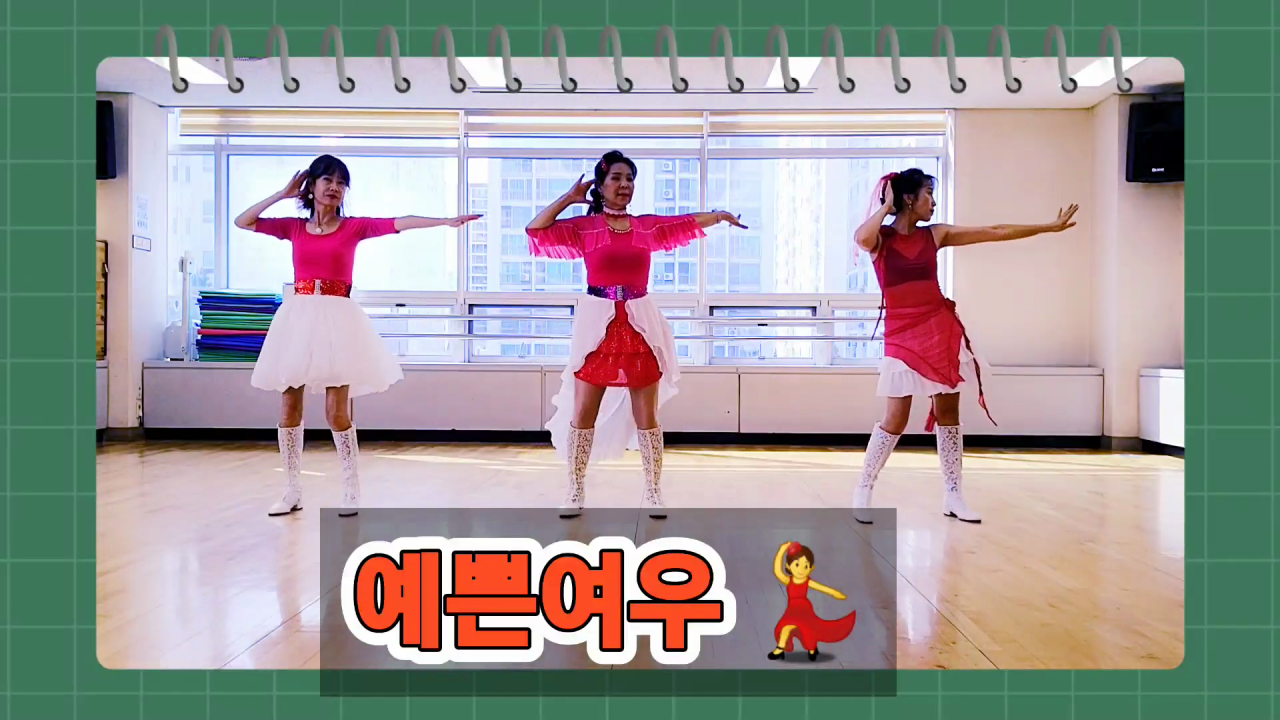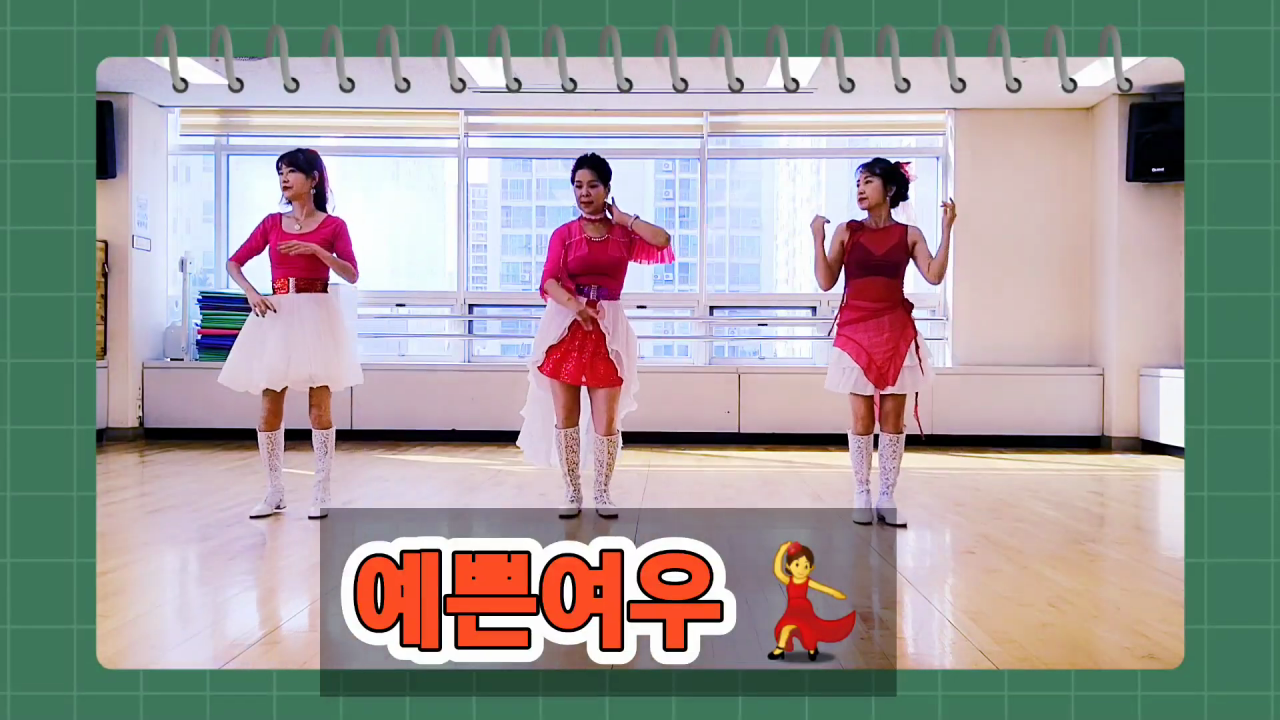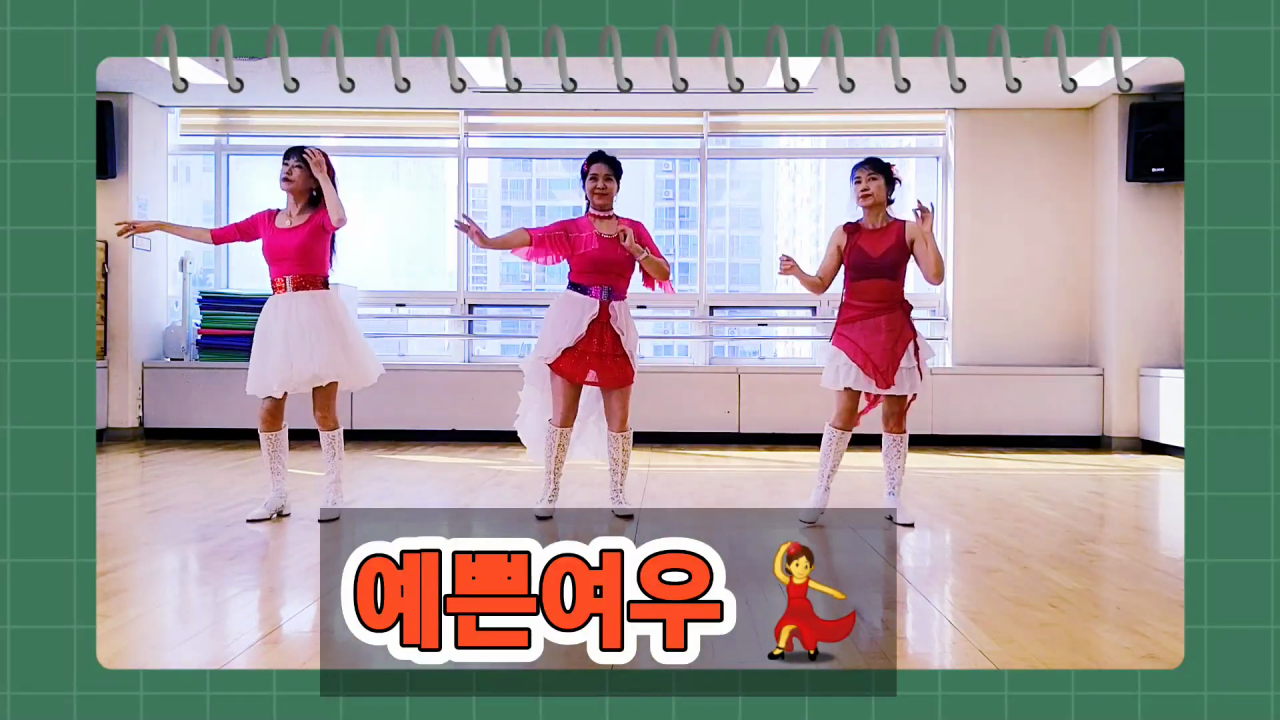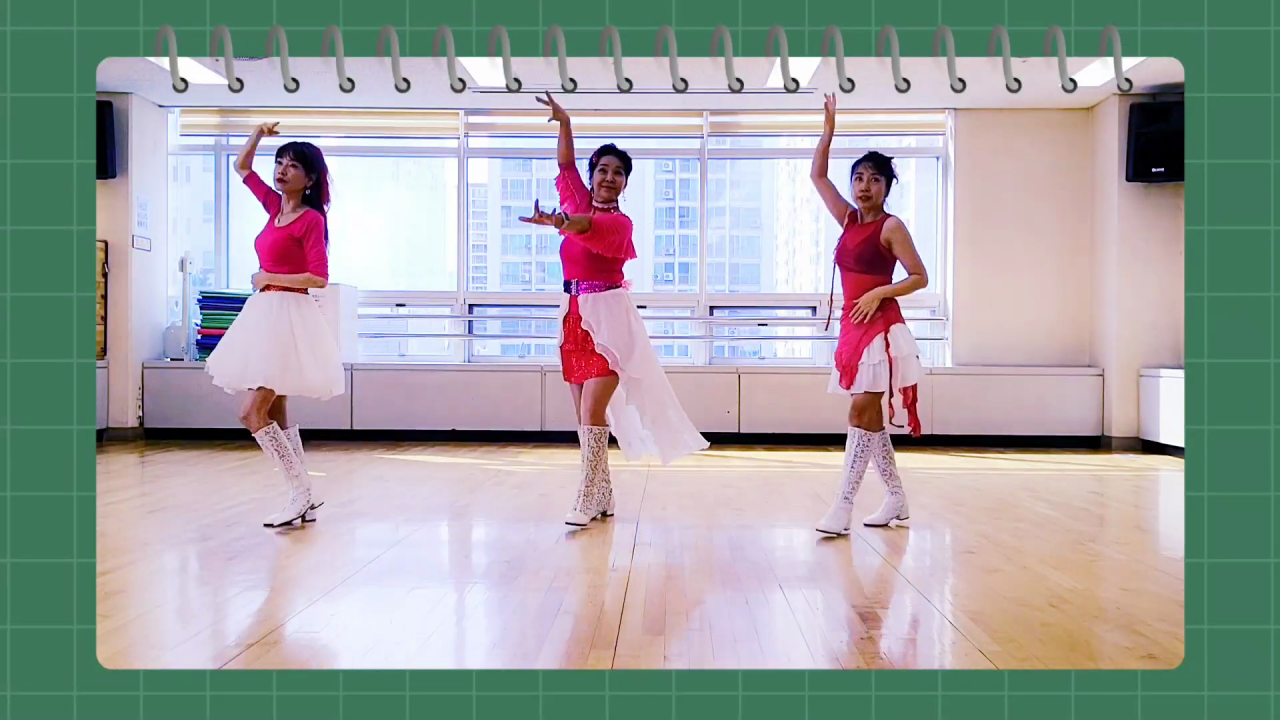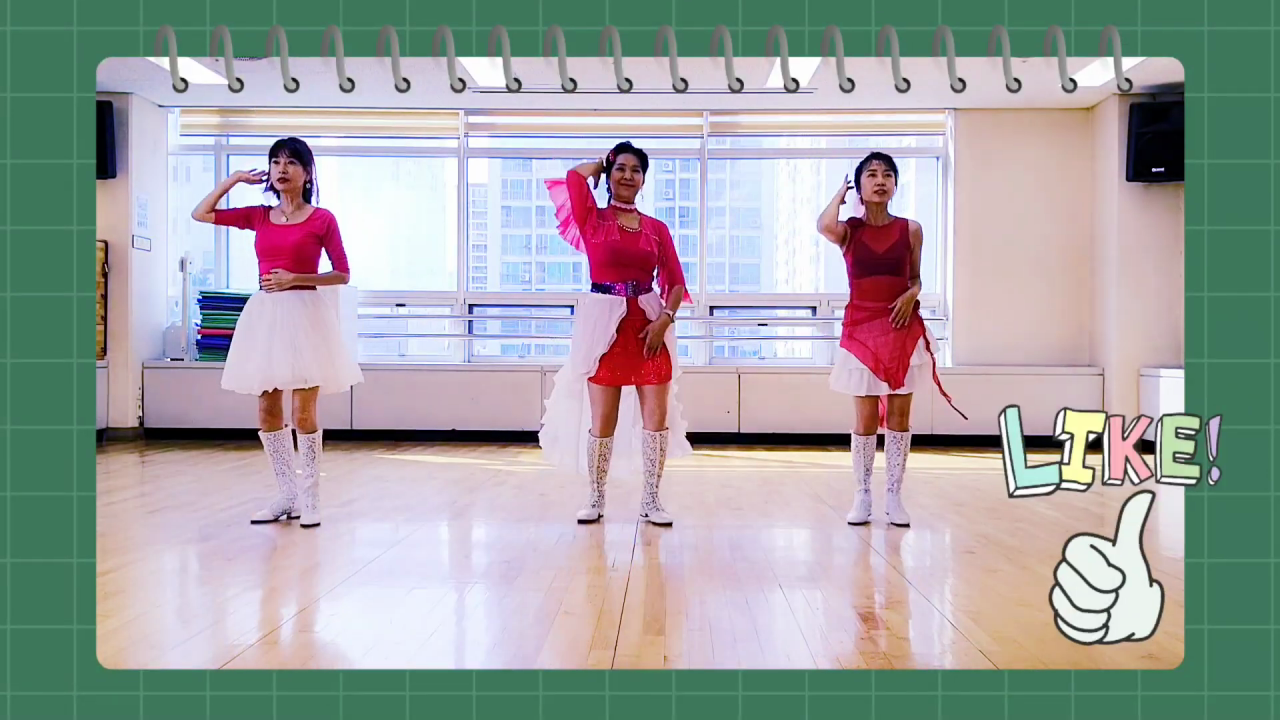
dt=1s
person 1, frame 1
left shoulder: (649, 226)
right shoulder: (583, 228)
left elbow: (690, 222)
right elbow: (535, 229)
left wrist: (722, 214)
right wrist: (569, 198)
left hip: (640, 324)
right hip: (598, 324)
left knee: (646, 416)
right knee: (582, 414)
left ankle: (653, 492)
right ankle: (575, 492)
person 1, frame 2
left shoulder: (627, 233)
right shoulder: (564, 234)
left elbow: (663, 243)
right elbow: (551, 281)
left wrist: (624, 218)
right wrist: (578, 307)
left hip: (610, 328)
right hip: (566, 327)
left knee: (606, 420)
right knee: (566, 416)
left ankle: (602, 491)
right ankle: (572, 491)
person 1, frame 3
left shoulder: (634, 229)
right shoulder: (568, 228)
left elbow: (662, 273)
right elbow: (531, 239)
left wrist: (634, 250)
right wrist: (489, 242)
left hip: (613, 327)
right hip: (570, 323)
left knee: (618, 419)
right knee: (562, 414)
left ankle: (617, 492)
right ankle: (550, 492)
person 1, frame 4
left shoulder: (620, 221)
right shoulder: (580, 205)
left elbow: (588, 227)
right elbow: (565, 166)
left wrist: (558, 221)
right wrist: (563, 123)
left hip: (608, 319)
right hip: (576, 318)
left knee: (592, 413)
right knee: (587, 417)
left ankle: (586, 500)
right ankle: (604, 495)
person 1, frame 5
left shoulder: (656, 228)
right shoulder: (592, 217)
left elbow: (673, 281)
right elbow: (573, 180)
left wrist: (666, 318)
right wrist: (600, 164)
left hip: (648, 321)
right hip: (604, 320)
left knee: (657, 417)
right knee: (602, 420)
left ankle: (651, 499)
right ankle: (596, 497)
person 2, frame 1
left shoulder: (935, 235)
right shoulder: (880, 238)
left elbow: (994, 233)
right elbow: (861, 238)
left wrist: (1050, 226)
right wrist: (886, 206)
left hip: (943, 332)
right hip: (904, 337)
left knee: (948, 416)
right knee: (895, 420)
left ankle: (953, 495)
right ankle: (864, 489)
person 2, frame 2
left shoulder: (909, 234)
right shoulder: (847, 230)
left elbow: (934, 276)
right elbow: (825, 282)
left wrist: (946, 228)
right wrist: (818, 239)
left hip: (896, 330)
right hip: (855, 331)
left knee: (893, 418)
right knee: (862, 419)
left ankle: (887, 496)
right ankle: (862, 491)
person 2, frame 3
left shoulder: (907, 230)
right shoulder: (844, 234)
left elbow: (935, 277)
right elbow: (820, 284)
left wrist: (927, 231)
right wrist: (796, 273)
left hip: (895, 330)
right hip: (851, 330)
left knee: (895, 418)
right knee: (844, 415)
left ankle: (893, 497)
right ankle: (821, 490)
person 2, frame 4
left shoulder: (891, 226)
right shoulder: (848, 220)
left elbow: (919, 278)
right elbow: (818, 176)
left wrist: (880, 292)
right wrist: (828, 126)
left hip: (881, 331)
right hip: (854, 330)
left knee: (861, 416)
right knee: (868, 420)
left ankle: (843, 506)
right ankle: (895, 498)
person 2, frame 5
left shoulder: (911, 229)
right shoulder: (848, 227)
right elbow: (824, 226)
left wrist: (912, 296)
right wrist: (839, 196)
left hip: (902, 328)
right hip: (861, 330)
left knee: (898, 416)
right knee: (866, 419)
left ankle: (894, 496)
right ankle: (863, 493)
person 3, frame 1
left shoulder: (354, 227)
right shoulder: (293, 227)
left elbow: (400, 223)
right elbow: (242, 222)
left wrist: (446, 221)
right wrist: (282, 195)
left hip: (337, 318)
right hip: (298, 318)
left knee: (337, 413)
right knee: (290, 408)
left ankle: (351, 491)
right ankle: (293, 491)
person 3, frame 2
left shoulder: (333, 225)
right shoulder: (271, 224)
left elbow: (352, 273)
right elbow: (234, 262)
left wrist: (315, 249)
right wrist: (249, 291)
left hip: (316, 315)
right hip: (275, 316)
left knee: (319, 411)
right knee: (269, 411)
left ankle: (321, 492)
right ankle: (275, 491)
person 3, frame 3
left shoulder: (320, 217)
right shoulder: (265, 220)
left elbow: (339, 220)
right elbow: (214, 236)
left wrist: (322, 175)
right wrist: (158, 226)
left hip: (319, 312)
right hip: (281, 314)
left knee: (325, 410)
right knee: (269, 411)
left ankle: (333, 494)
right ankle: (278, 496)
person 3, frame 4
left shoulder: (311, 219)
right shoulder: (275, 207)
left elbow: (320, 278)
right elbow: (242, 167)
left wrist: (269, 278)
right wrist: (256, 135)
left hip: (288, 318)
right hip: (265, 314)
left knee: (253, 414)
right knee: (272, 415)
left ankle: (302, 490)
right ankle: (302, 499)
person 3, frame 5
left shoulder: (323, 219)
right shoulder: (259, 215)
left elbow: (342, 274)
right elbow: (201, 214)
left wrist: (297, 278)
right wrist: (234, 179)
left hip: (304, 313)
right hip: (264, 315)
left knee: (303, 413)
right knee: (267, 413)
left ankle: (309, 496)
right ankle: (287, 494)
